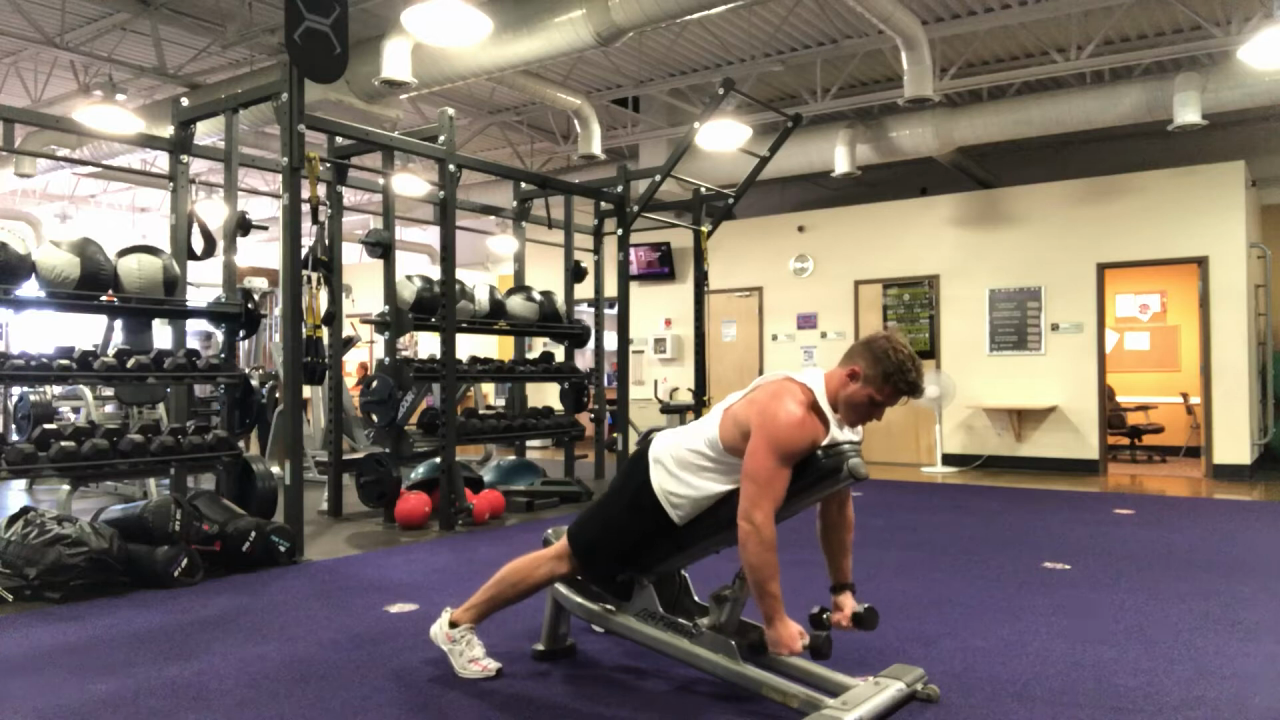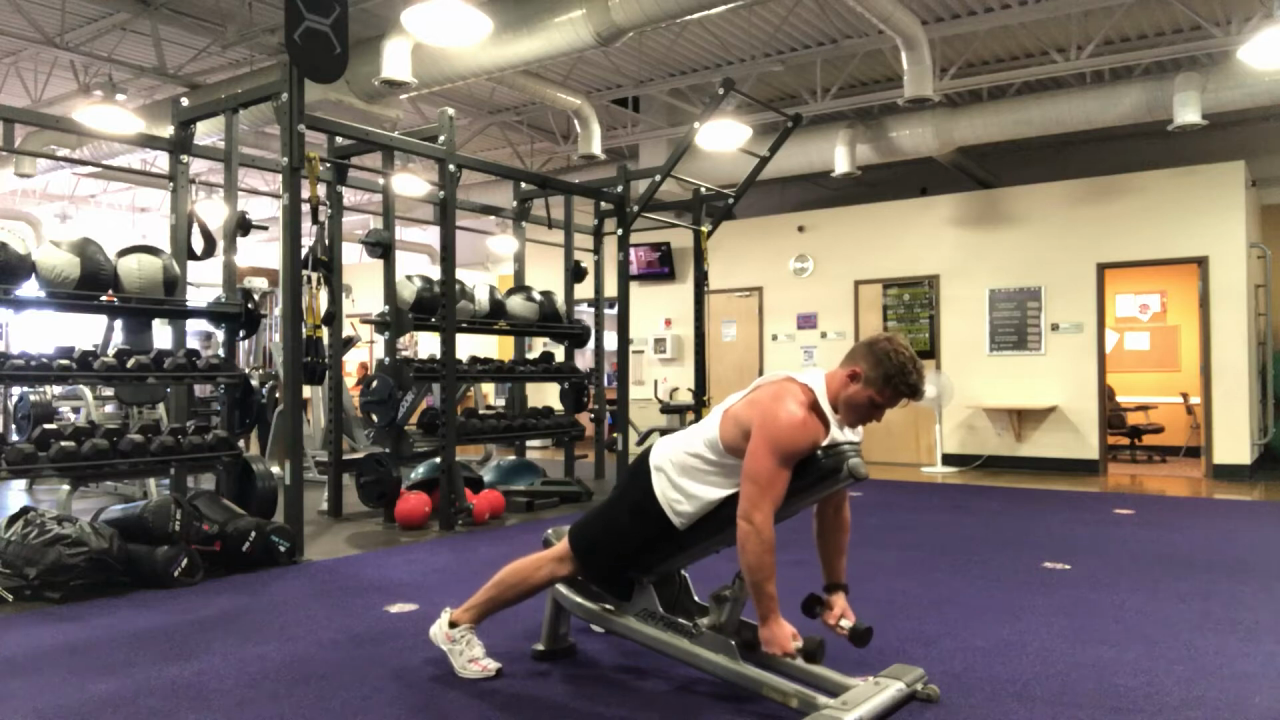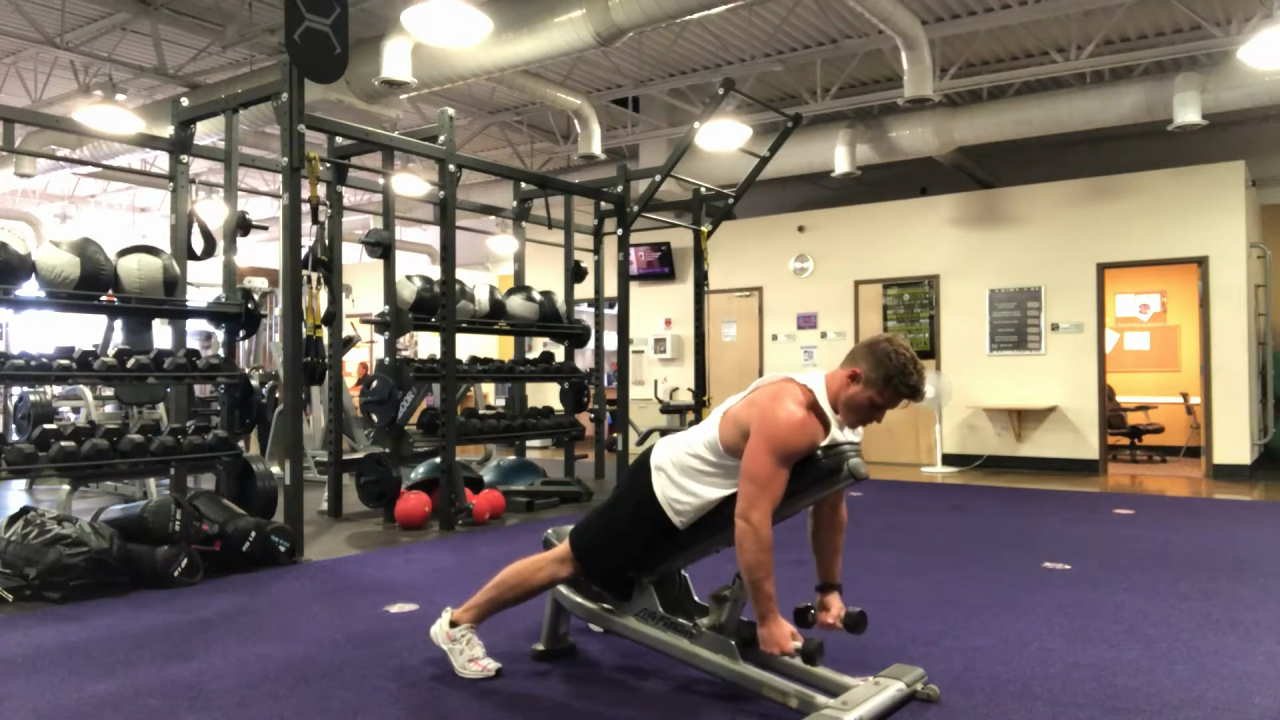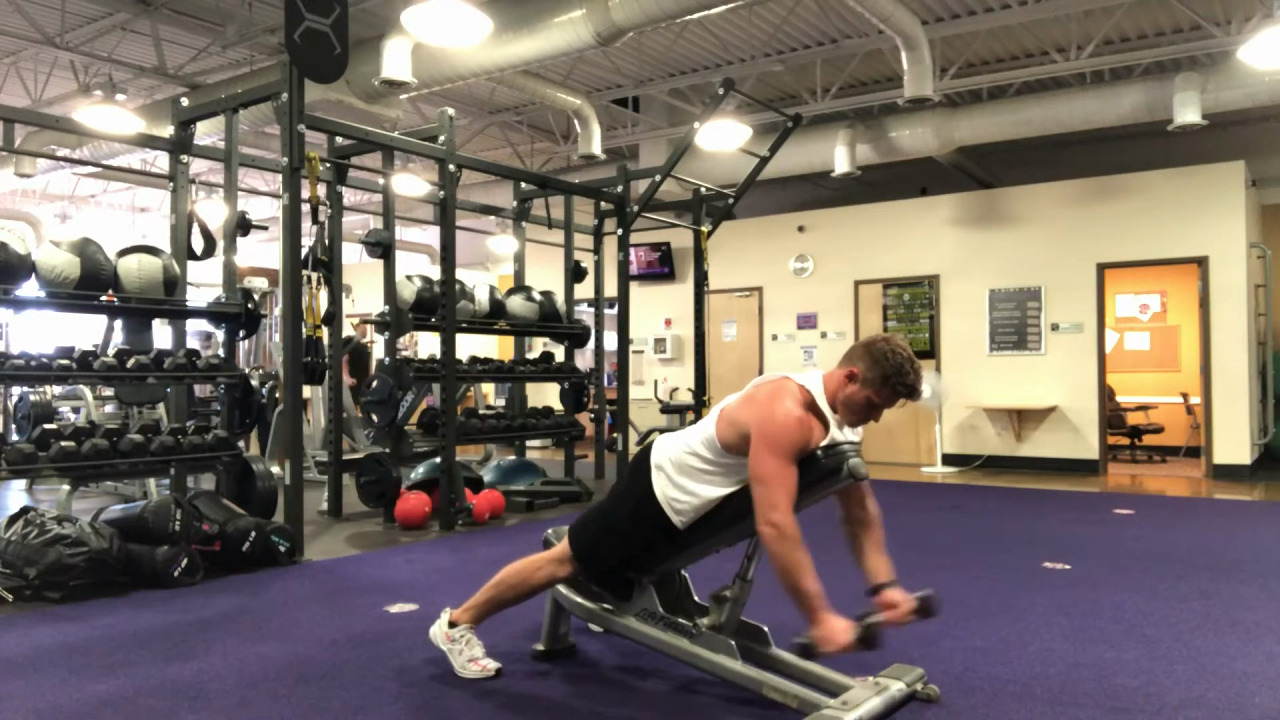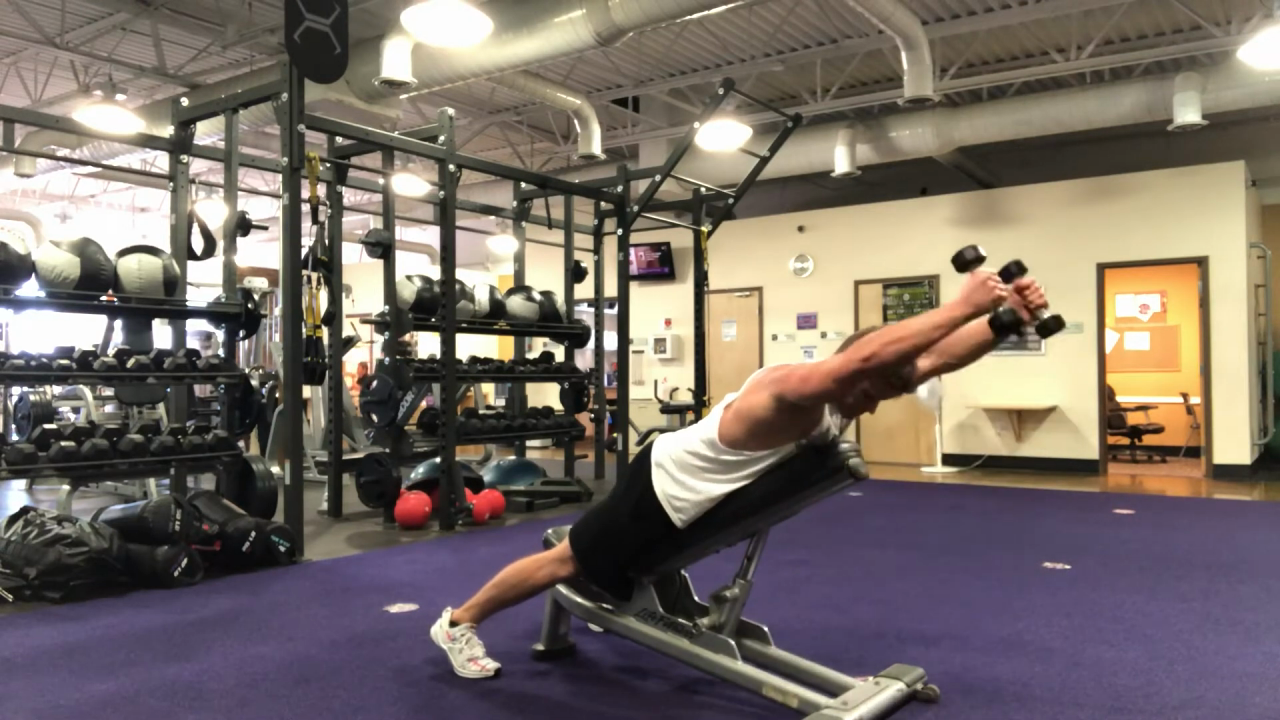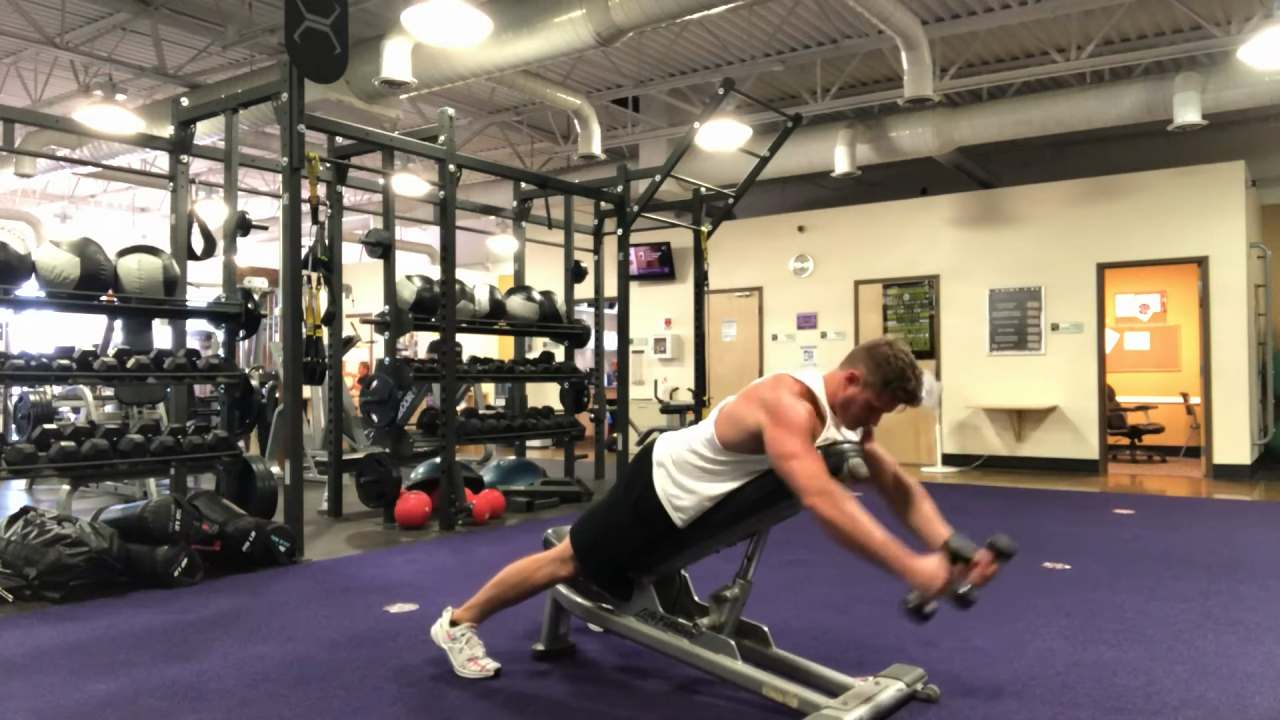
dt=0.7s
person 1, frame 1
left shoulder: (843, 414)
right shoulder: (790, 416)
left elbow: (836, 506)
right elbow: (753, 520)
left wrist: (843, 587)
right wrist: (776, 620)
left hip: (692, 492)
right hip: (662, 483)
right knee: (569, 556)
right ankle: (458, 624)
person 1, frame 2
left shoulder: (842, 415)
right shoulder: (791, 416)
left elbow: (833, 508)
right elbow: (753, 520)
left wrist: (836, 588)
right wrist: (769, 620)
left hip: (693, 497)
right hip: (664, 489)
right knee: (569, 558)
right ankle: (457, 623)
person 1, frame 3
left shoulder: (840, 414)
right shoulder: (791, 416)
left elbow: (829, 508)
right elbow: (751, 519)
left wrist: (829, 588)
right wrist: (768, 619)
left hip: (691, 500)
right hip: (663, 492)
right knee: (568, 561)
right ankle: (457, 624)
person 1, frame 4
left shoulder: (841, 412)
right shoulder: (786, 414)
left elbow: (859, 504)
right elbow: (774, 522)
left wrist: (883, 584)
right wrist: (819, 617)
left hip: (693, 505)
right hip: (661, 492)
right knee: (568, 561)
right ankle: (457, 623)
person 1, frame 5
left shoulder: (838, 394)
right shoulder: (792, 388)
left elbow: (930, 360)
right elbow: (868, 355)
right wrist: (964, 305)
left hip: (691, 501)
right hip: (663, 491)
right knee: (568, 560)
right ankle: (458, 623)
person 1, frame 6
left shoulder: (845, 411)
right shoulder: (788, 406)
left elbow: (898, 484)
right elbow: (821, 498)
left wrist: (948, 546)
right wrist: (910, 566)
left hip: (698, 504)
right hip: (663, 489)
right knee: (569, 560)
right ankle: (459, 623)
